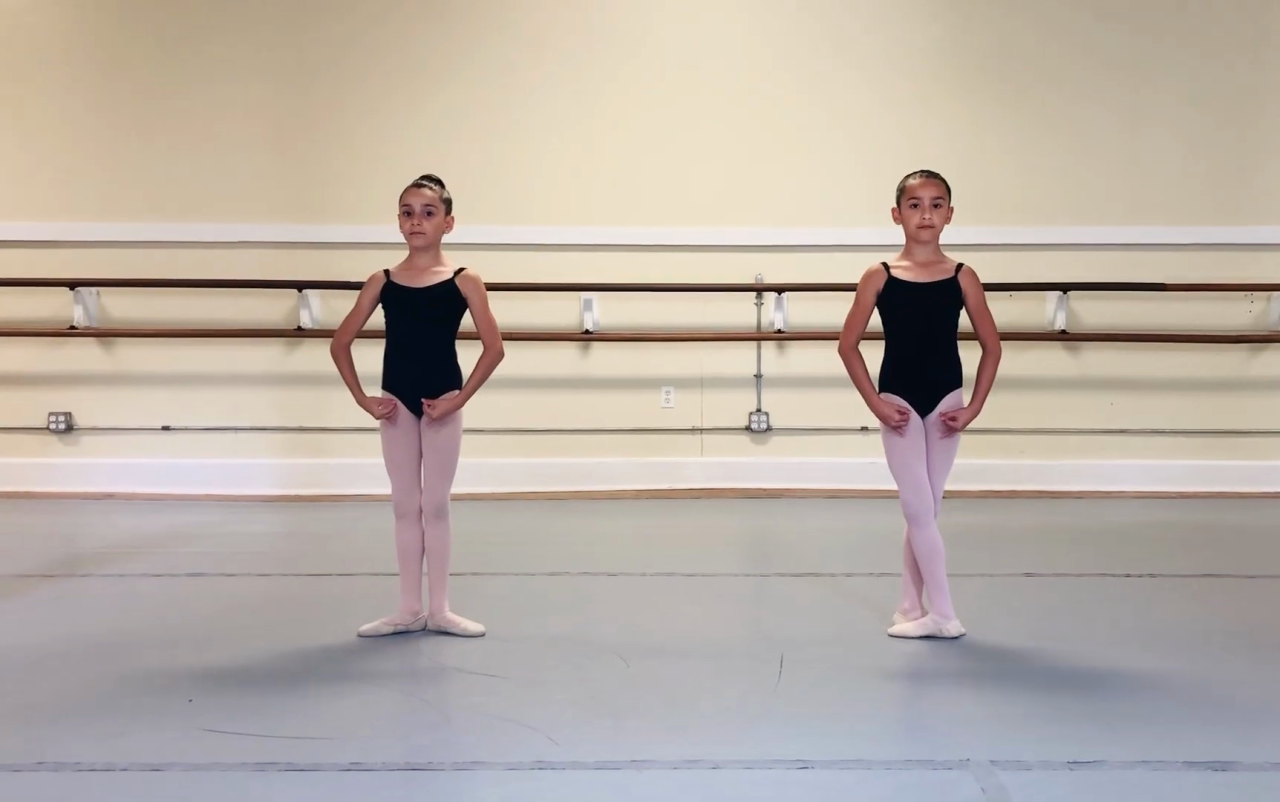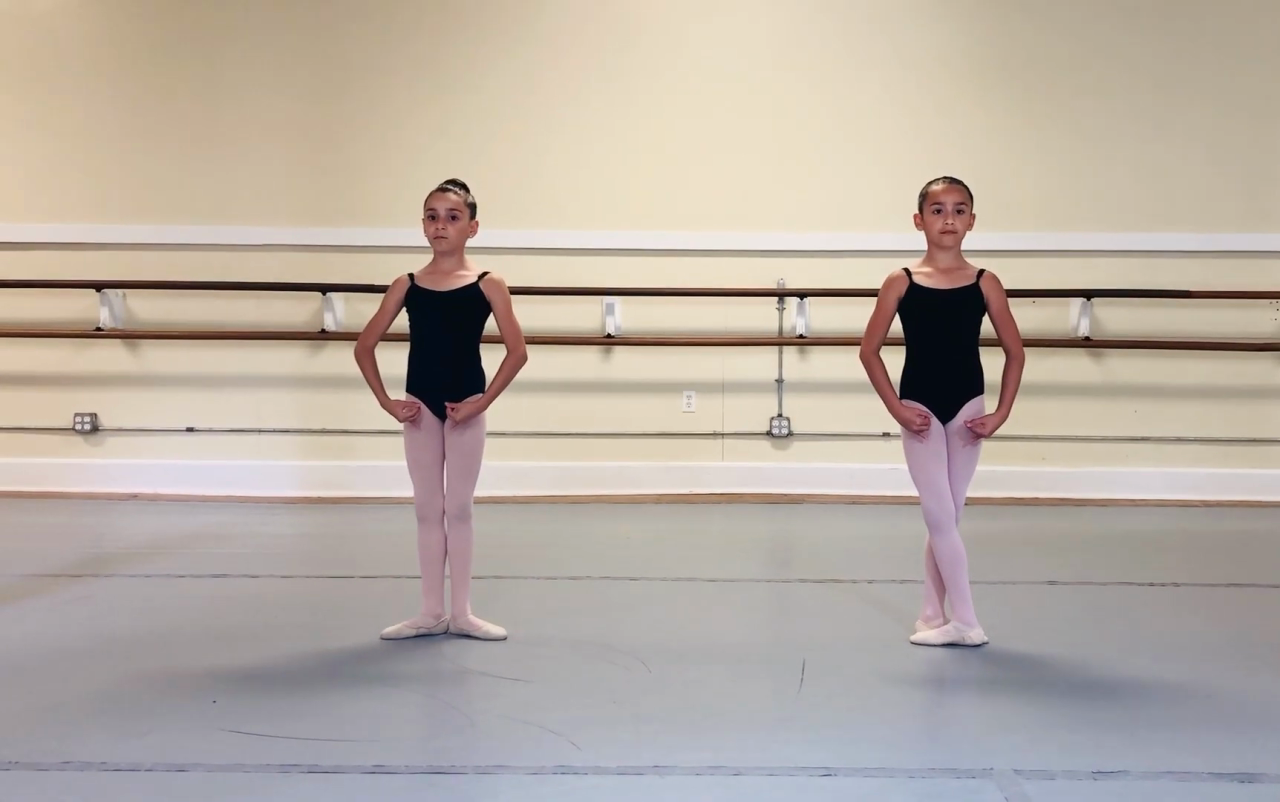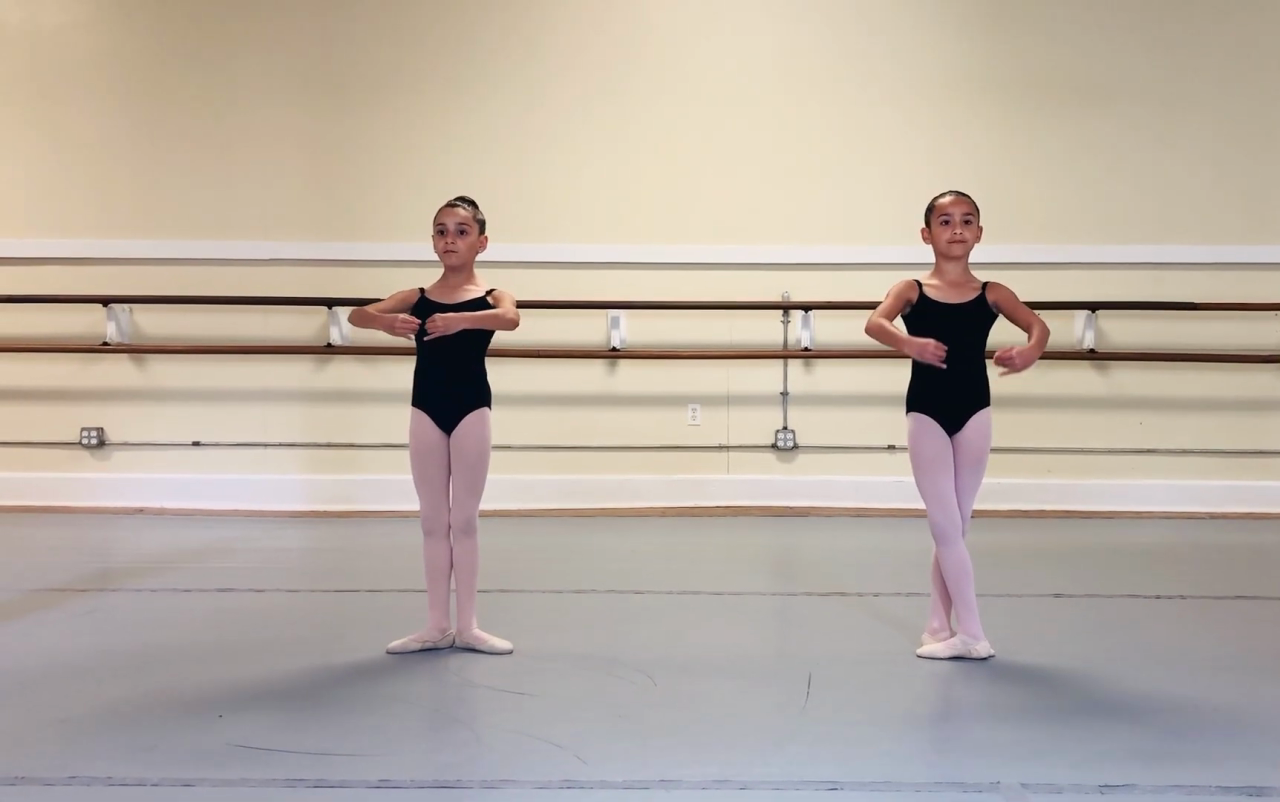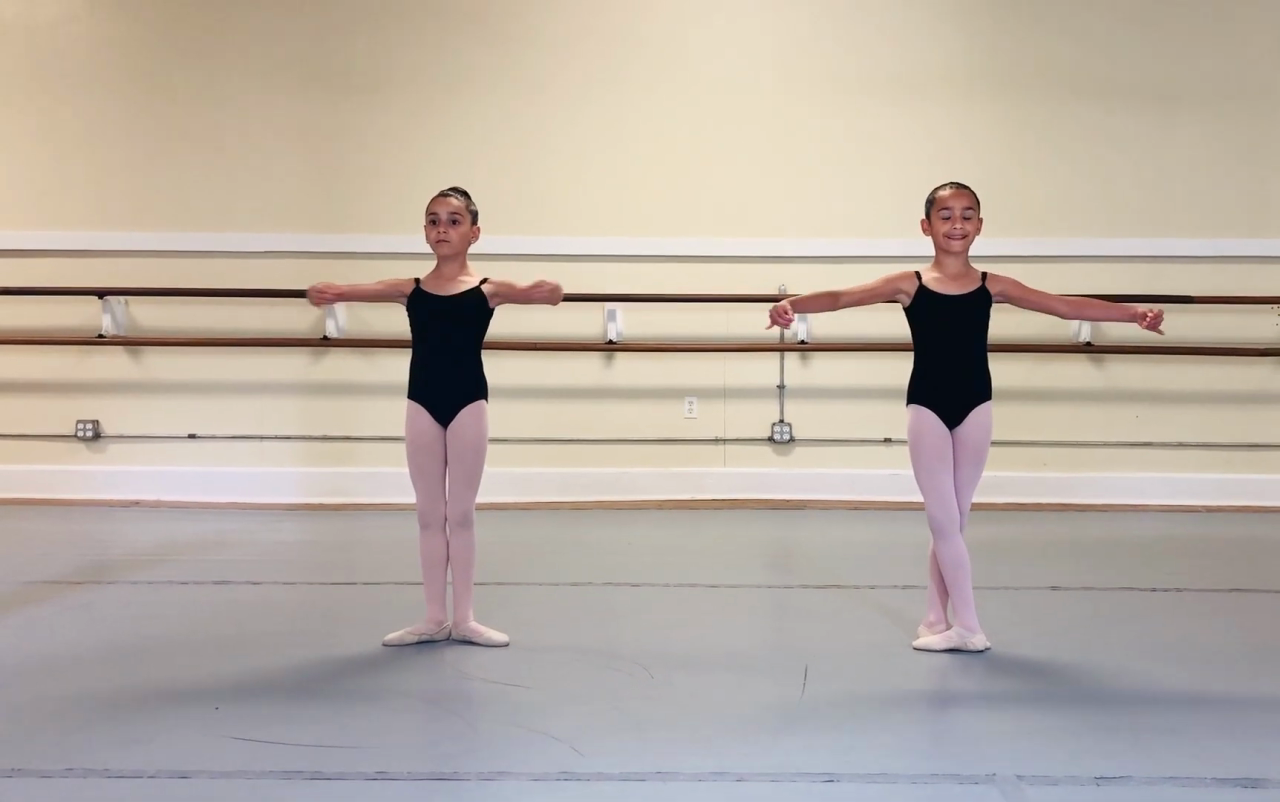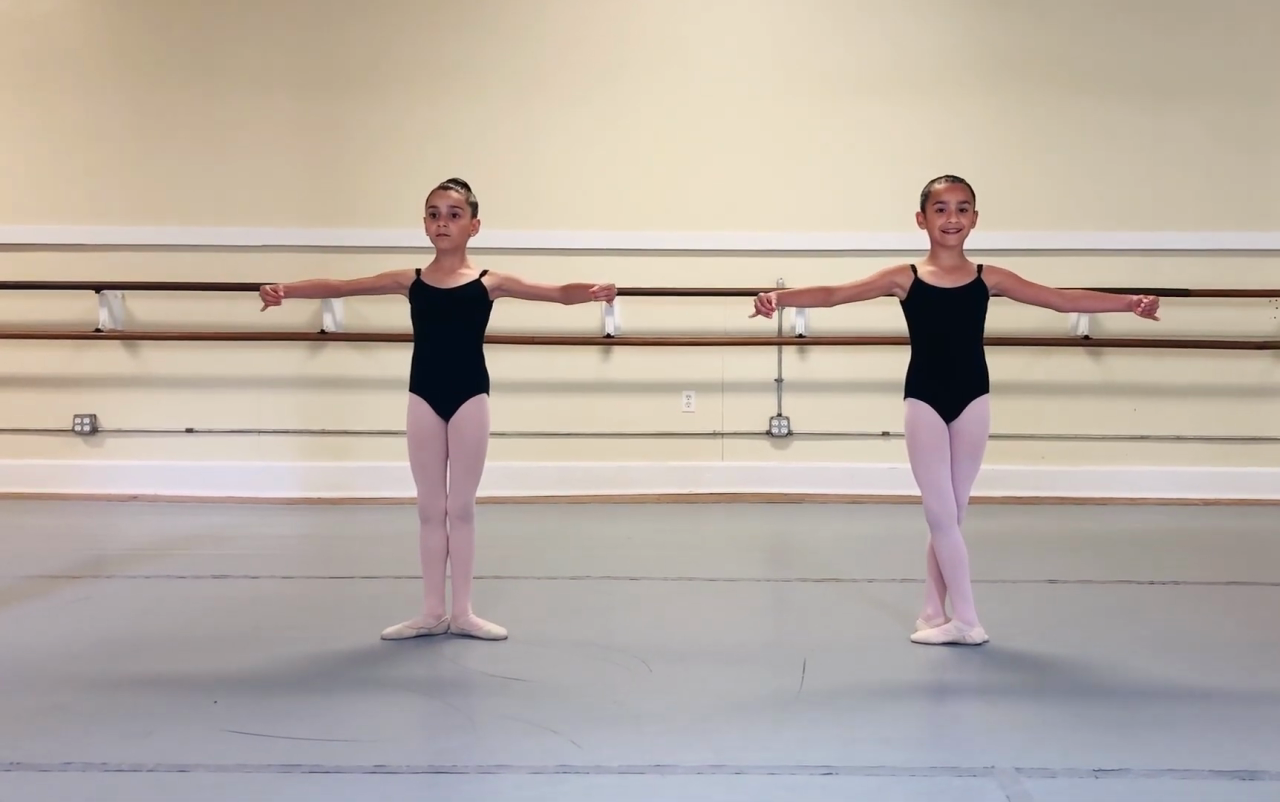
dt=1s
person 1, frame 1
left shoulder: (962, 277)
right shoulder: (879, 277)
left elbow: (991, 346)
right elbow: (848, 345)
left wrist: (975, 406)
right wrist: (875, 403)
left hip: (945, 401)
right hip: (899, 401)
left knee: (925, 511)
right knee: (918, 510)
left ankle: (911, 609)
right ankle: (942, 614)
person 1, frame 2
left shoulder: (984, 283)
right shoulder: (900, 282)
left elbow: (1014, 351)
right elbow: (869, 349)
left wrist: (1002, 412)
right wrist: (896, 408)
left hip: (966, 407)
right hip: (920, 408)
left knee: (947, 518)
right knee: (939, 516)
left ankle: (933, 616)
right ankle: (964, 621)
person 1, frame 3
left shoulder: (992, 294)
right shoulder: (911, 290)
left elbow: (1038, 326)
right elbow: (874, 323)
left wrist: (1030, 351)
right wrist: (908, 344)
left hip: (973, 414)
right hip: (926, 414)
left knee: (954, 527)
right knee: (945, 526)
left ankle: (939, 628)
right ankle: (971, 634)
person 1, frame 4
left shoulder: (992, 286)
right shoulder: (908, 284)
left elbow: (1065, 306)
right elbow: (840, 297)
left wrist: (1134, 313)
right wrist: (792, 304)
left hip: (975, 406)
right hip: (926, 406)
left knee: (953, 521)
right knee: (943, 520)
left ankle: (935, 621)
right ankle: (967, 626)
person 1, frame 5
left shoulder: (988, 278)
right shoulder: (904, 277)
left elbow: (1062, 298)
right elbow: (834, 294)
left wrist: (1129, 302)
right wrist: (778, 297)
left hip: (972, 399)
right hip: (924, 400)
left knee: (950, 514)
right knee: (941, 514)
left ankle: (934, 613)
right ankle: (964, 619)
person 2, frame 1
left shoulder: (464, 281)
right shoulder: (382, 282)
left elbow: (494, 348)
right elbow: (340, 343)
left wrist: (460, 398)
right wrist: (363, 399)
left hip: (442, 403)
right hip: (397, 403)
left knee: (436, 506)
right knee: (405, 506)
left ankle: (439, 609)
right ankle: (410, 608)
person 2, frame 2
left shoulder: (488, 285)
right shoulder: (406, 285)
left elbow: (517, 351)
right elbow: (364, 346)
left wrist: (484, 401)
right wrist: (386, 401)
left hip: (466, 405)
right hip: (420, 405)
left knee: (459, 508)
right knee: (427, 509)
left ankle: (461, 612)
right ankle: (431, 611)
person 2, frame 3
left shoulder: (492, 298)
right shoulder: (416, 298)
left elbow: (510, 319)
right elbow: (357, 314)
left wrist: (460, 321)
right wrist: (385, 322)
left hip: (472, 411)
right hip: (426, 412)
left knee: (464, 521)
right knee: (433, 521)
left ankle: (467, 626)
right ankle: (438, 625)
person 2, frame 4
left shoulder: (487, 289)
right shoulder: (409, 289)
left elbow: (544, 295)
right elbow: (348, 291)
left wrist: (546, 291)
right wrist: (324, 293)
left hip: (468, 403)
right hip: (422, 404)
left knee: (461, 514)
right knee: (429, 514)
left ankle: (463, 618)
right ankle: (434, 618)
person 2, frame 5
left shoulder: (489, 282)
right shoulder: (409, 281)
left elbow: (558, 292)
right elbow: (339, 286)
left wrist: (594, 291)
right wrist: (285, 289)
left hip: (470, 397)
right hip: (423, 398)
left knee: (462, 507)
right knee: (430, 508)
left ankle: (462, 611)
right ankle: (432, 610)
